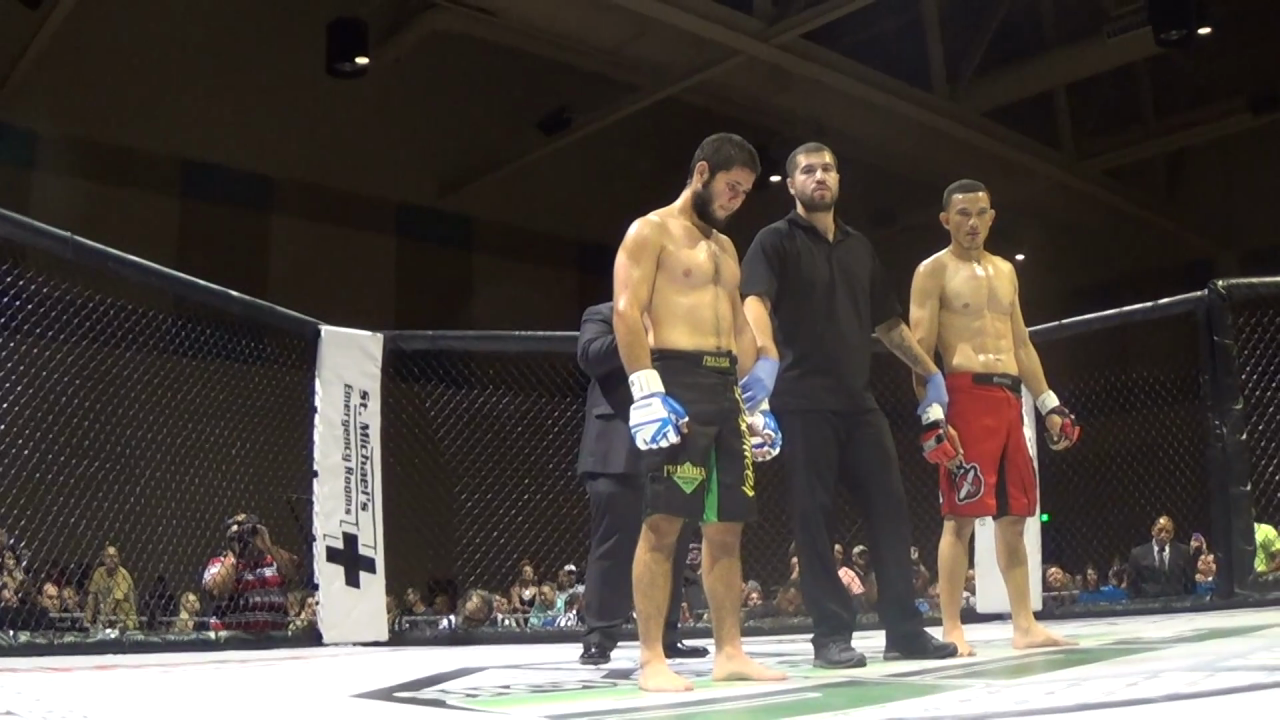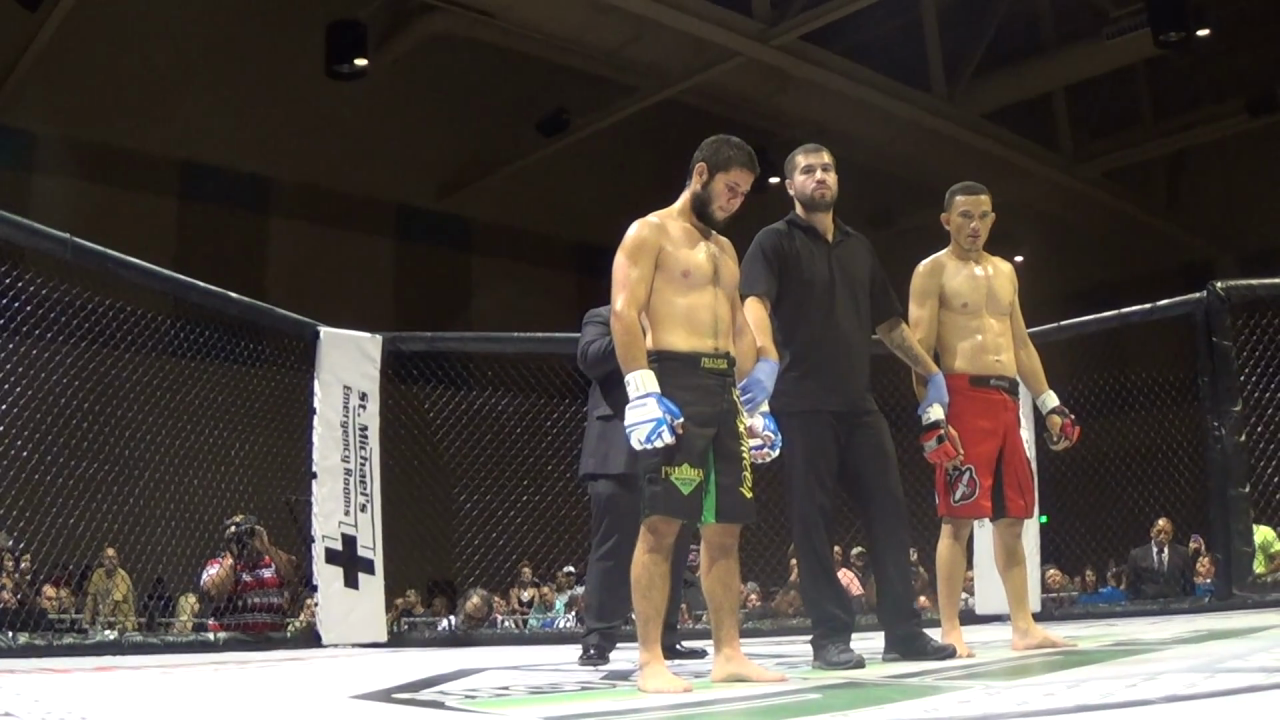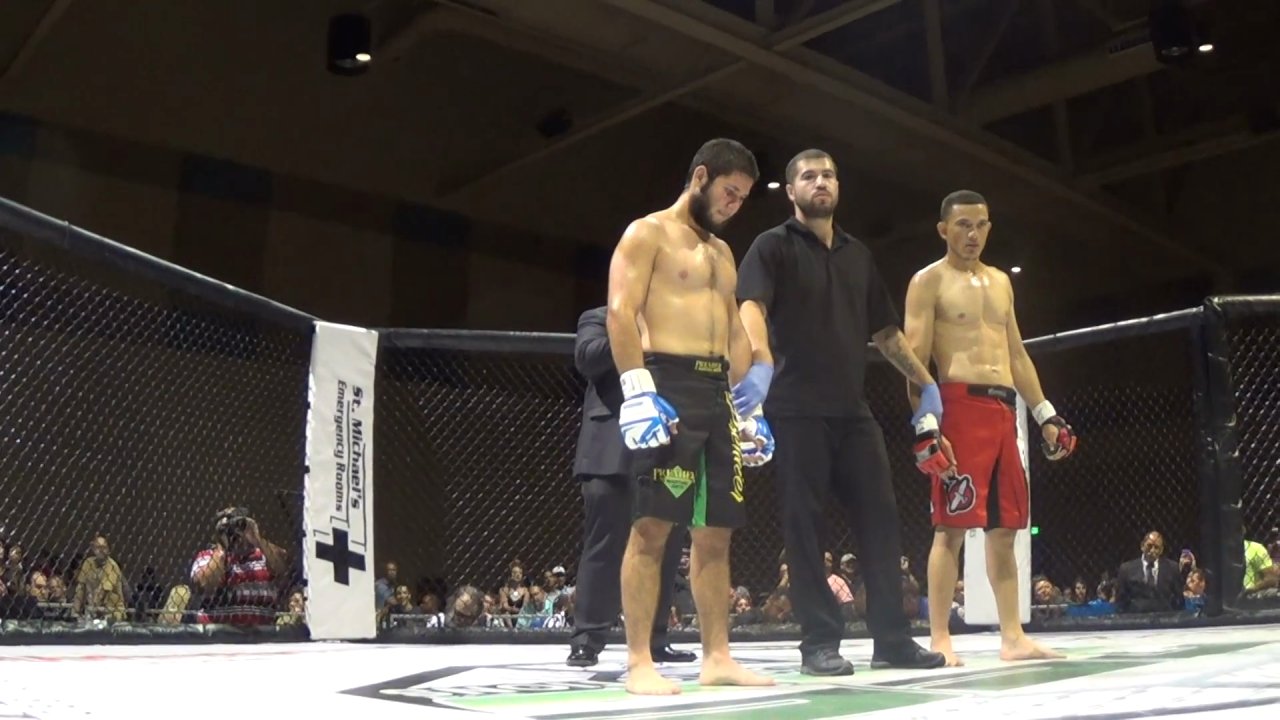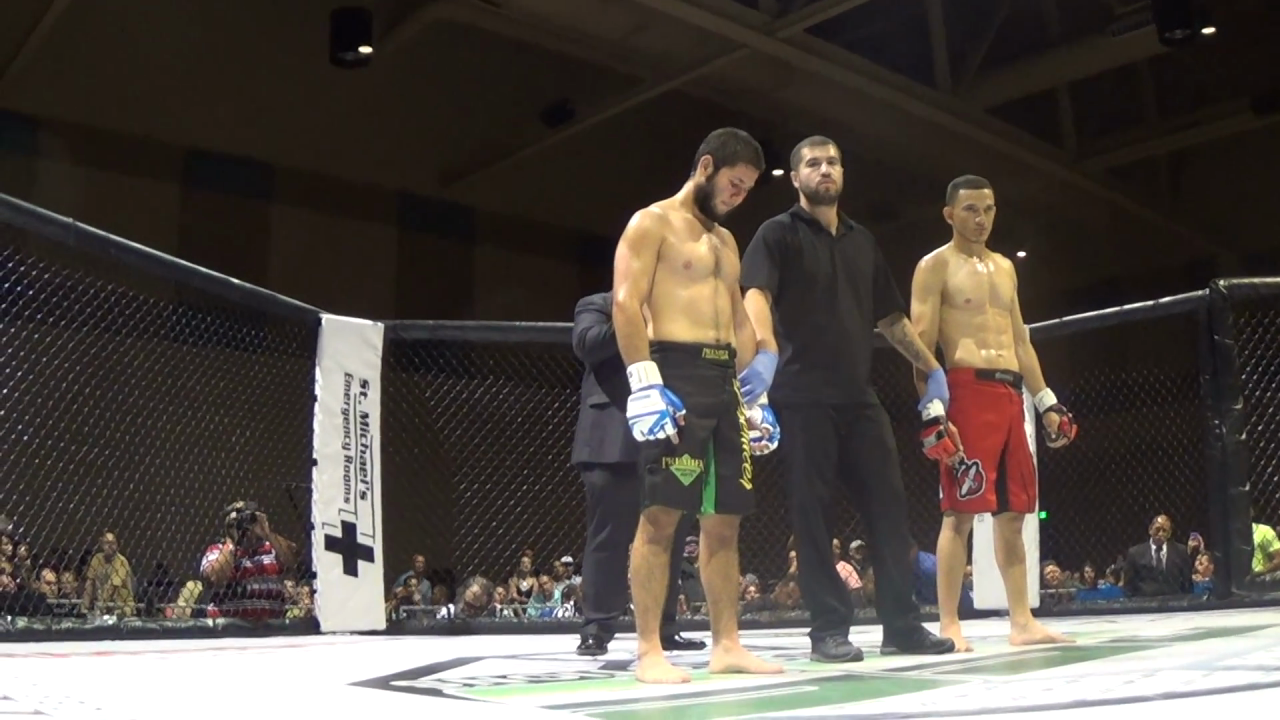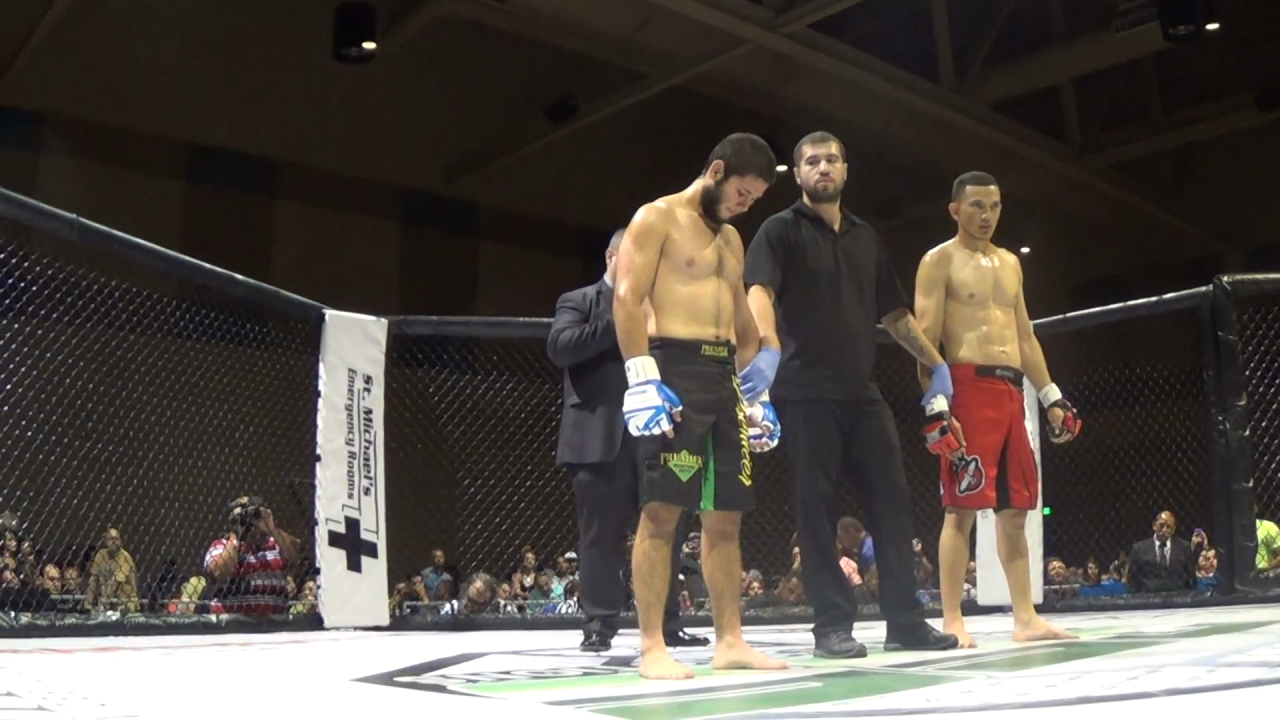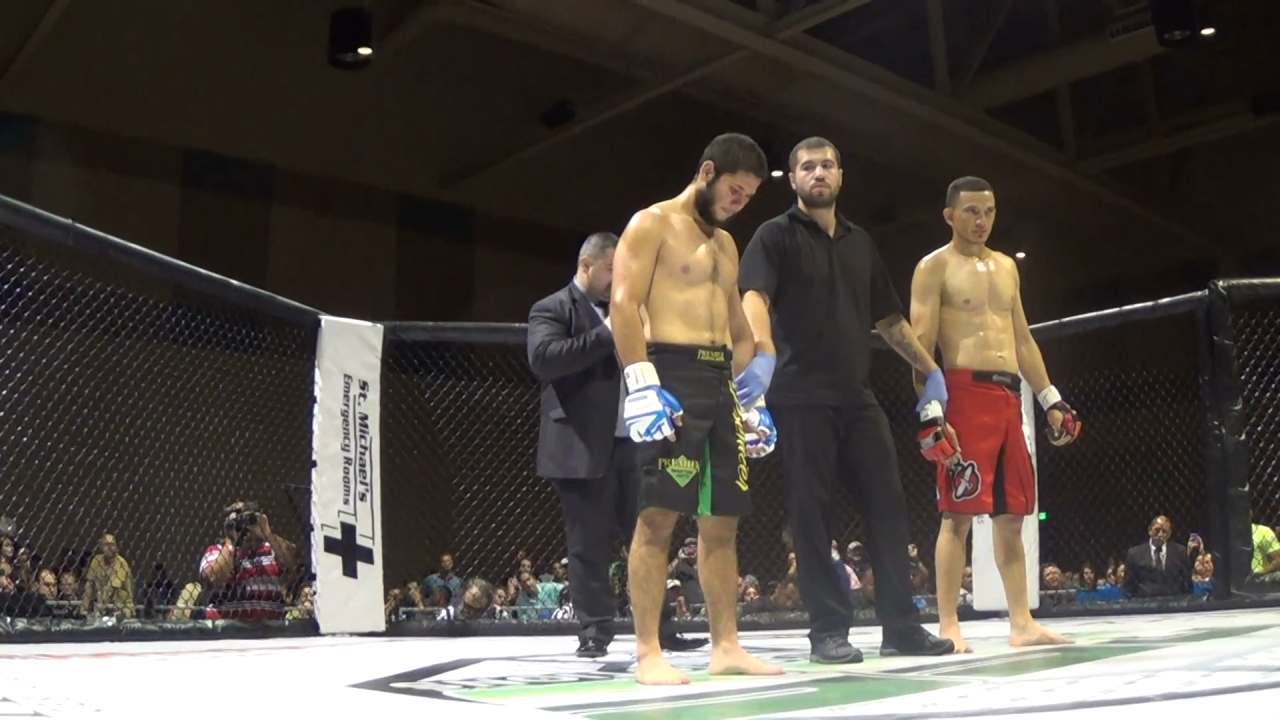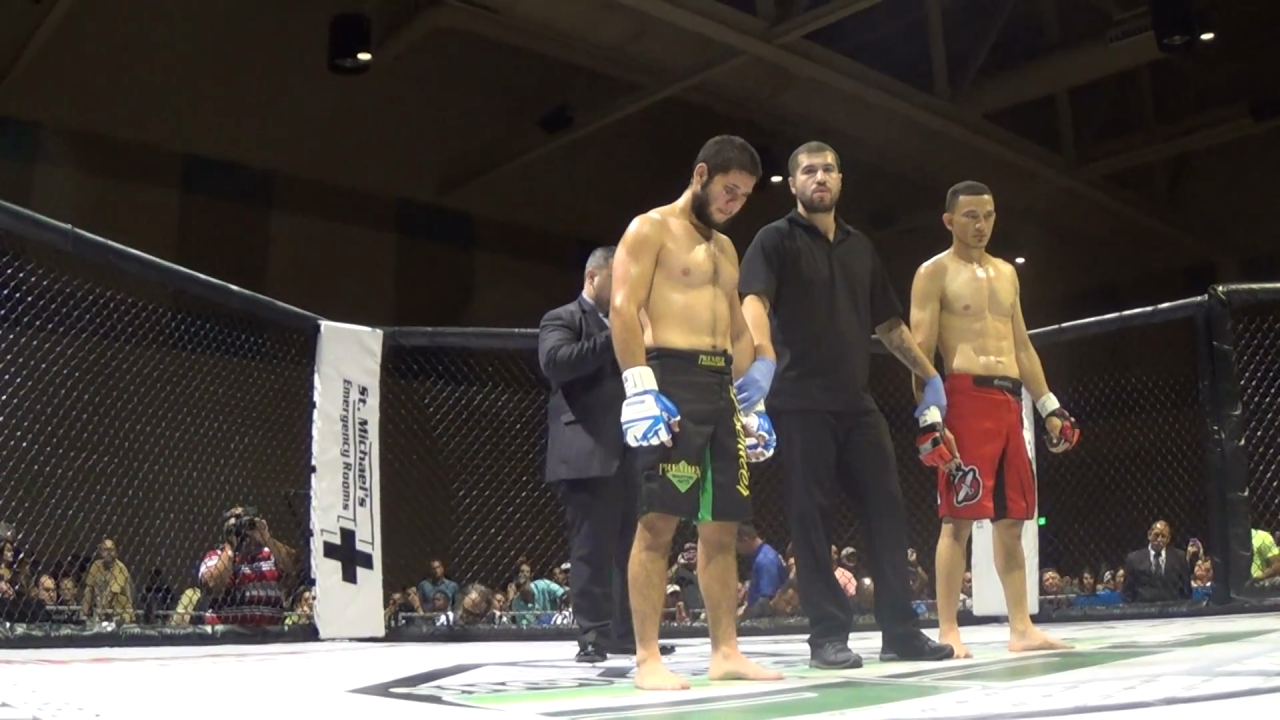
dt=0.5s
person 1, frame 1
left shoulder: (725, 248)
right shoulder: (651, 231)
right elbow: (627, 313)
right wrist: (648, 391)
left hip: (726, 390)
right hip: (676, 382)
left knee: (726, 528)
right knee: (663, 523)
left ankle: (730, 652)
right ankle: (651, 660)
person 1, frame 2
left shoulder: (725, 250)
right shoulder: (649, 232)
right elbow: (624, 314)
right wrist: (643, 391)
left hip: (724, 391)
right hip: (674, 383)
left knee: (725, 529)
right knee: (661, 525)
left ankle: (728, 653)
right ankle: (651, 661)
person 1, frame 3
left shoulder: (723, 253)
right shoulder: (648, 233)
right elbow: (621, 313)
left wrist: (750, 406)
right wrist: (639, 391)
left hip: (717, 393)
right hip: (668, 384)
left knee: (715, 533)
right knee: (652, 525)
left ankle: (716, 657)
right ankle: (639, 662)
person 1, frame 4
left shoulder: (726, 241)
right shoulder: (652, 223)
right elbow: (626, 305)
right wrist: (645, 384)
left hip: (724, 381)
right hip: (675, 373)
left knee: (725, 519)
right knee: (661, 515)
left ankle: (726, 645)
right ankle: (649, 651)
person 1, frame 5
left shoulder: (731, 239)
right shoulder: (657, 218)
right elbow: (627, 298)
right wrist: (643, 379)
left hip: (723, 377)
right hip: (674, 368)
left knee: (726, 515)
right knee: (661, 509)
left ankle: (730, 639)
right ankle: (652, 646)
person 1, frame 6
left shoulder: (725, 244)
right shoulder: (652, 224)
right elbow: (624, 306)
right wrist: (643, 385)
left hip: (719, 382)
right hip: (671, 375)
left knee: (722, 520)
right knee: (658, 516)
left ankle: (726, 646)
right ankle: (648, 653)
person 1, frame 7
left shoulder: (725, 248)
right shoulder: (651, 229)
right elbow: (623, 309)
left wrist: (752, 401)
right wrist: (640, 390)
left hip: (720, 387)
right hip: (671, 378)
left knee: (722, 525)
right knee: (658, 521)
left ankle: (725, 652)
right ankle: (647, 659)
person 2, frame 1
left shoulder: (859, 247)
right shoulder: (776, 240)
left elbow: (888, 323)
right elbow: (755, 302)
left wrist: (931, 372)
right wrist: (767, 358)
left hip: (858, 399)
right hip: (802, 400)
left knee: (890, 508)
right knee: (812, 517)
left ankle: (904, 628)
right ankle: (832, 634)
person 2, frame 2
left shoulder: (859, 247)
right shoulder: (775, 241)
left elbow: (889, 322)
right elbow: (755, 302)
left wrist: (931, 372)
right wrist: (767, 359)
left hip: (858, 400)
right hip: (802, 401)
left knee: (889, 510)
right knee: (812, 518)
left ankle: (903, 630)
right ankle: (831, 636)
person 2, frame 3
left shoulder: (857, 254)
right shoulder: (774, 246)
left elbow: (885, 331)
right elbow: (752, 306)
left wrist: (927, 383)
right wrist: (762, 364)
left hip: (852, 408)
right hip: (796, 407)
left knee: (881, 518)
right knee: (804, 524)
left ankle: (892, 638)
right ankle: (819, 643)
person 2, frame 4
left shoulder: (862, 241)
right shoulder: (779, 233)
left elbow: (890, 317)
right elbow: (756, 294)
left wrist: (933, 368)
right wrist: (767, 352)
left hip: (858, 394)
right hip: (802, 394)
left knee: (889, 504)
right knee: (812, 511)
left ankle: (901, 623)
right ankle: (829, 628)
person 2, frame 5
left shoulder: (866, 237)
right shoulder: (781, 230)
left elbow: (895, 312)
right elbow: (759, 291)
left wrist: (936, 363)
right wrist: (770, 349)
left hip: (862, 390)
right hip: (805, 389)
left knee: (892, 500)
right knee: (816, 507)
left ankle: (905, 620)
right ankle: (832, 624)
person 2, frame 6
left shoulder: (860, 243)
right shoulder: (776, 235)
left elbow: (888, 318)
right elbow: (754, 297)
left wrist: (931, 370)
right wrist: (764, 354)
left hip: (856, 395)
right hip: (800, 396)
left knee: (887, 504)
right knee: (811, 512)
left ankle: (900, 625)
right ankle: (828, 630)
person 2, frame 7
left shoulder: (860, 247)
right shoulder: (776, 240)
left elbow: (888, 323)
right elbow: (754, 302)
left wrist: (930, 375)
right wrist: (764, 359)
left hip: (857, 401)
right hip: (800, 401)
left knee: (887, 510)
right knee: (811, 517)
left ankle: (901, 631)
right ankle: (828, 635)
person 3, frame 1
left shoulder: (1005, 271)
right shoulder: (933, 272)
right elbow: (921, 350)
left wrist: (1049, 405)
right wrist: (931, 416)
left hip: (1010, 399)
right hip: (966, 396)
left knee: (1014, 518)
right knee: (961, 517)
left ankle: (1025, 625)
right ankle: (952, 630)
person 3, frame 2
left shoulder: (1005, 272)
right shoulder: (932, 271)
left elbow: (1021, 344)
right elbow: (920, 350)
left wrist: (1050, 404)
right wrist: (932, 415)
left hip: (1007, 400)
right hip: (963, 397)
left knee: (1012, 518)
right knee: (958, 518)
left ankle: (1024, 626)
right ankle: (951, 630)
person 3, frame 3
left shoulder: (1000, 282)
right shoulder: (929, 281)
right elbow: (915, 359)
left wrist: (1046, 415)
right wrist: (925, 425)
left hip: (1003, 411)
right hip: (960, 407)
left knee: (1004, 529)
right knee: (952, 527)
left ankle: (1014, 638)
right ankle: (940, 640)
person 3, frame 4
left shoulder: (1004, 268)
right shoulder: (935, 267)
right elbow: (922, 345)
left wrist: (1047, 402)
right wrist: (932, 412)
left hip: (1010, 395)
right hip: (968, 392)
left knee: (1013, 514)
right knee: (960, 512)
left ankle: (1023, 622)
right ankle: (949, 625)
person 3, frame 5
left shoulder: (1010, 264)
right shoulder: (940, 261)
right elbow: (926, 340)
left wrist: (1052, 398)
right wrist: (936, 407)
left hip: (1011, 392)
right hip: (968, 388)
left knee: (1015, 510)
right knee: (962, 508)
left ankle: (1026, 618)
right ankle: (953, 621)
person 3, frame 6
left shoulder: (1006, 267)
right shoulder: (934, 268)
left elbow: (1023, 340)
right elbow: (921, 346)
left wrist: (1051, 400)
right wrist: (930, 412)
left hip: (1008, 396)
right hip: (966, 394)
left knee: (1012, 515)
right knee: (959, 513)
left ankle: (1022, 623)
right ankle: (948, 626)
person 3, frame 7
left shoulder: (1006, 273)
right shoulder: (934, 273)
right elbow: (921, 352)
left wrist: (1049, 407)
right wrist: (929, 418)
left hip: (1010, 402)
right hip: (966, 398)
left knee: (1012, 521)
right knee: (959, 519)
left ankle: (1022, 628)
right ankle: (948, 631)
person 4, frame 1
right shoulder: (602, 316)
right elbow: (589, 356)
right hip: (618, 452)
left knee: (671, 546)
right knee: (612, 546)
left ankle: (666, 637)
right ankle: (598, 639)
person 4, frame 2
right shoulder: (603, 317)
right elbow: (589, 358)
right hip: (620, 452)
left knee: (671, 548)
right knee: (613, 547)
left ankle: (665, 638)
right ankle: (598, 640)
person 4, frame 3
right shoulder: (600, 319)
right elbow: (587, 358)
right hip: (614, 452)
left knee: (664, 550)
right knee: (604, 547)
left ankle: (654, 641)
right ankle: (587, 641)
person 4, frame 4
right shoulder: (598, 305)
right elbow: (586, 345)
right hip: (614, 440)
left knee: (668, 538)
right knee: (607, 537)
left ankle: (663, 628)
right ankle: (597, 629)
person 4, frame 5
right shoulder: (579, 302)
right elbow: (559, 347)
right wrist: (618, 322)
right hip: (601, 439)
right knee: (600, 536)
left ankle: (666, 624)
right ankle: (599, 625)
person 4, frame 6
right shoulder: (551, 310)
right elbow: (543, 359)
right wrist: (605, 335)
left hip: (631, 442)
right hip: (585, 449)
right knee: (589, 545)
left ankle: (659, 628)
right ankle: (595, 631)
person 4, frame 7
right shoulder: (563, 319)
right elbow: (555, 362)
right wrist: (614, 339)
right hip: (589, 454)
left knee: (633, 547)
right knee: (592, 548)
left ankle: (625, 633)
right ankle: (593, 636)
